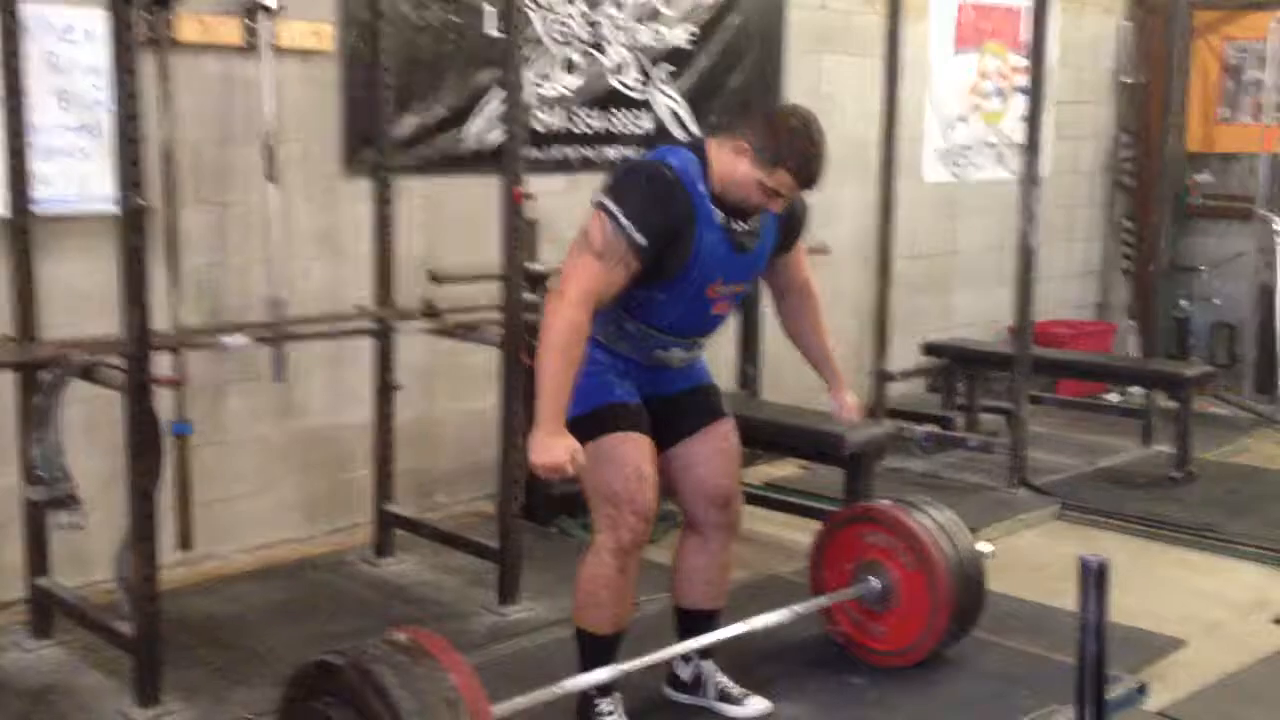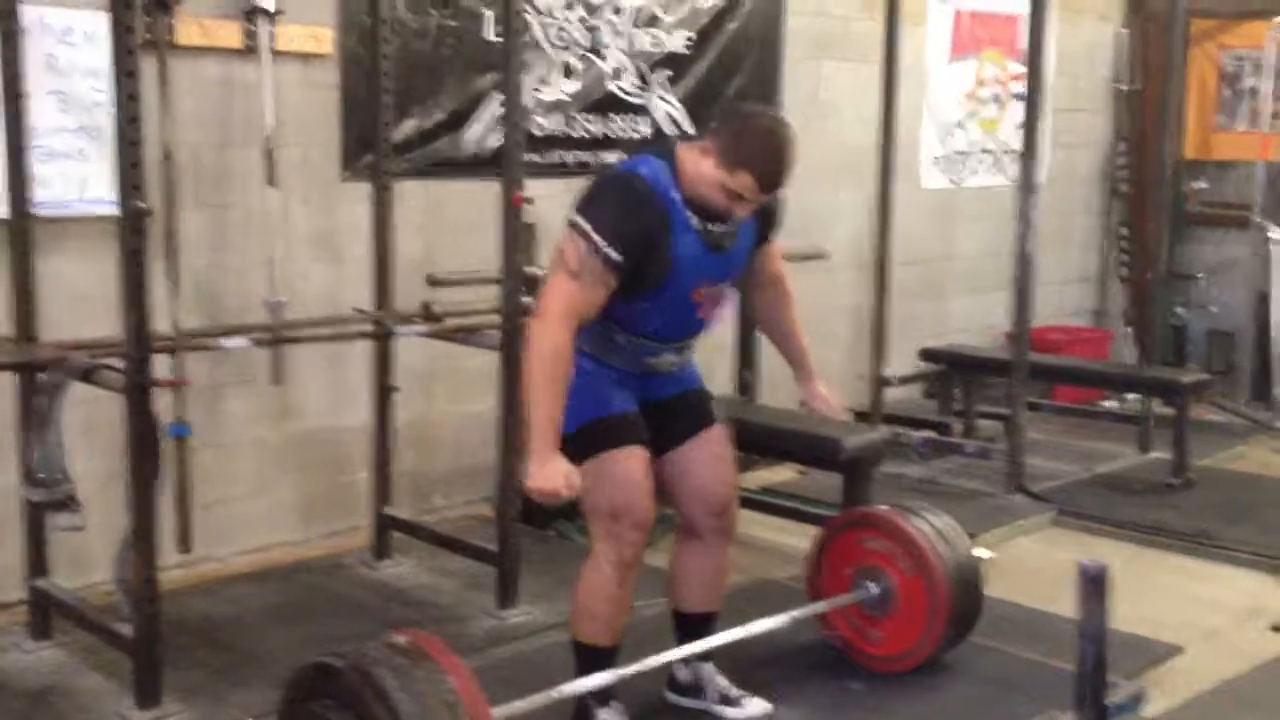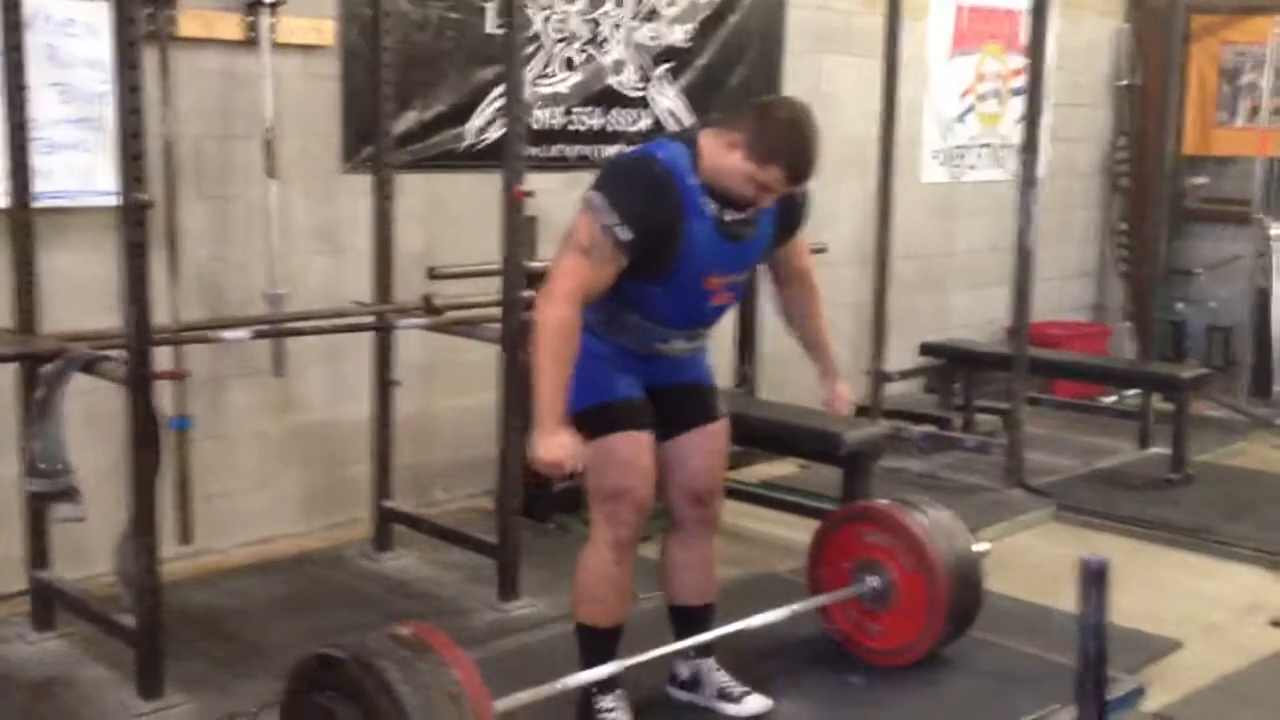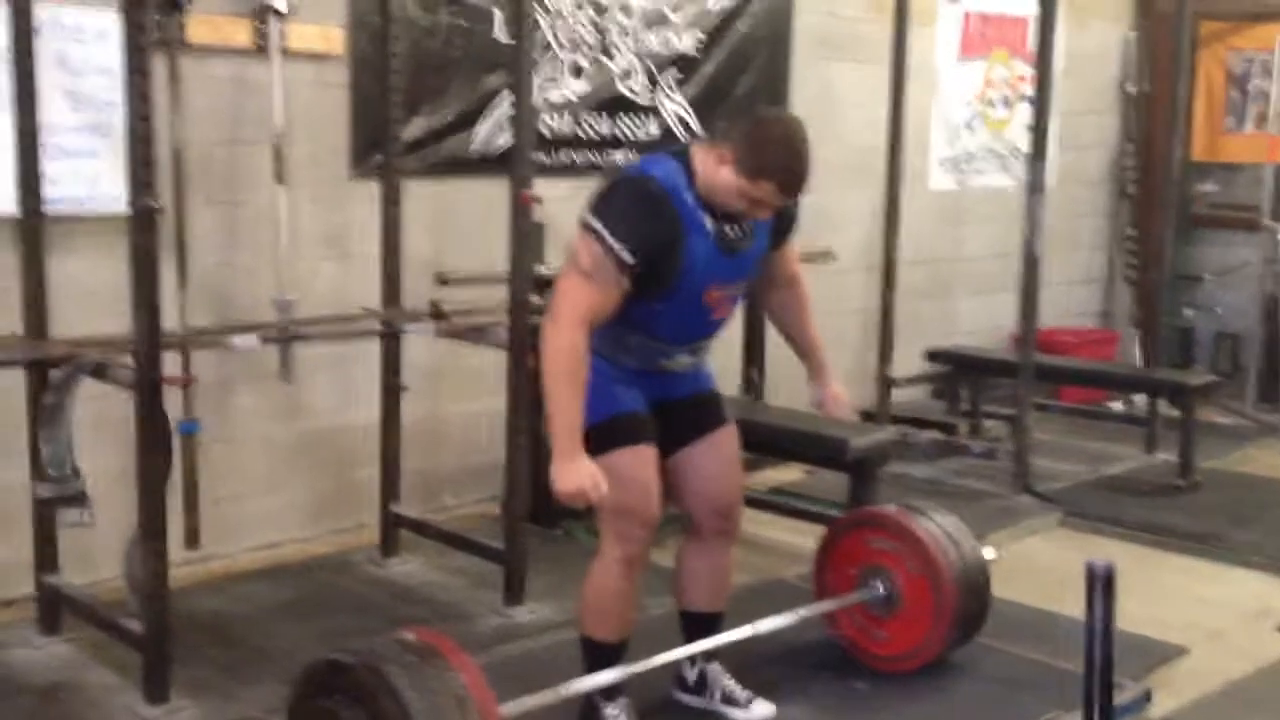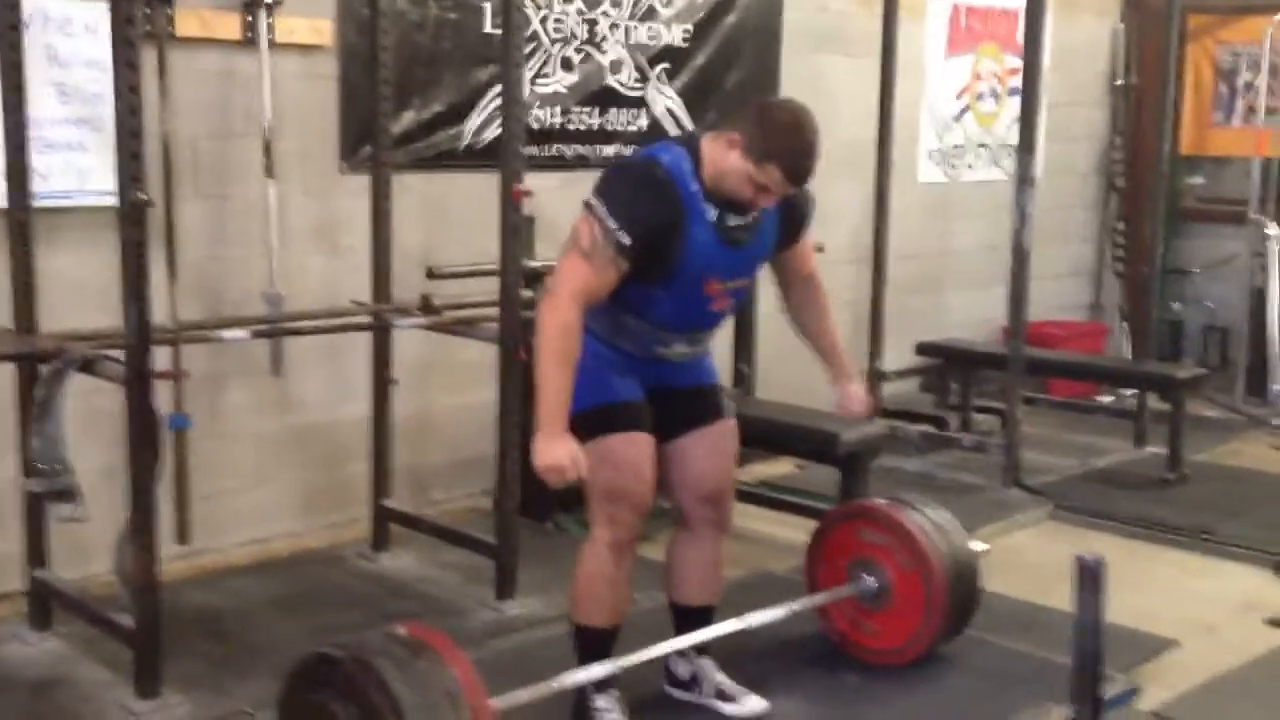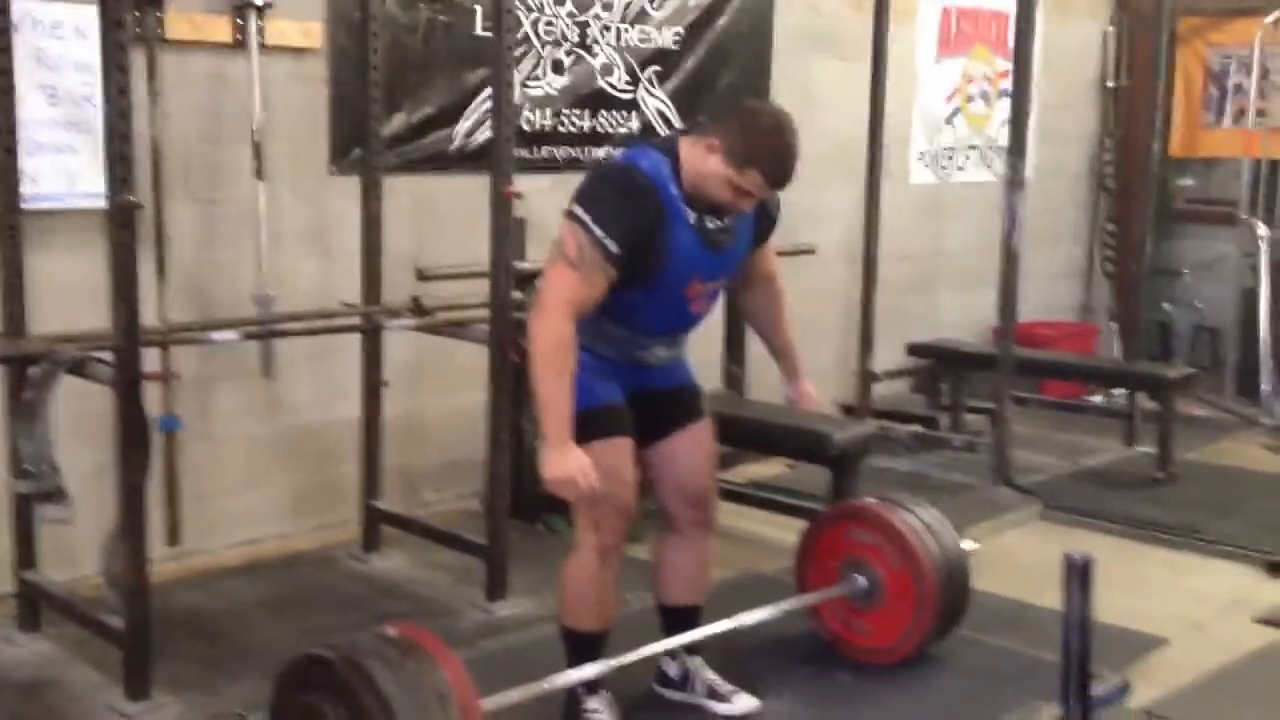
dt=0.4s
person 1, frame 1
left shoulder: (780, 207)
right shoulder: (656, 190)
left elbow: (795, 292)
right elbow: (571, 301)
left wrist: (836, 384)
right wrist: (548, 428)
left hip: (676, 365)
right hip: (602, 364)
left knee: (718, 513)
right knee: (627, 526)
left ankle: (692, 667)
person 1, frame 2
left shoulder: (752, 204)
right shoulder: (628, 200)
left elbow: (767, 286)
right elbow: (552, 321)
left wrist: (806, 375)
right wrist: (543, 453)
left hip: (667, 370)
right hip: (593, 373)
left knee: (713, 518)
right knee: (624, 538)
person 1, frame 3
left shoulder: (779, 195)
right shoulder: (646, 183)
left elbow: (795, 280)
right elbow: (561, 298)
left wrist: (829, 372)
right wrist: (550, 423)
left hip: (679, 357)
right hip: (605, 356)
left knee: (698, 512)
right knee: (622, 521)
left ankle: (694, 665)
person 1, frame 4
left shoulder: (768, 204)
right shoulder: (643, 203)
left elbow: (782, 284)
right elbow: (566, 323)
left wrist: (820, 373)
right wrist: (568, 454)
left hip: (680, 370)
right hip: (605, 371)
left knee: (718, 519)
right knee: (631, 535)
left ankle: (698, 670)
person 1, frame 5
left shoulder: (781, 201)
right shoulder: (647, 187)
left elbow: (801, 283)
right elbow: (563, 301)
left wrist: (842, 375)
right wrist: (551, 430)
left hip: (682, 360)
right hip: (606, 359)
left knee: (709, 511)
right knee: (621, 523)
left ankle: (690, 665)
person 1, frame 6
left shoulder: (753, 203)
right shoulder: (629, 194)
left elbow: (759, 284)
right elbow: (553, 312)
left wrist: (794, 375)
right wrist: (557, 442)
left hip: (660, 361)
right hip: (587, 362)
left knee: (694, 510)
right knee: (606, 526)
left ankle: (681, 665)
